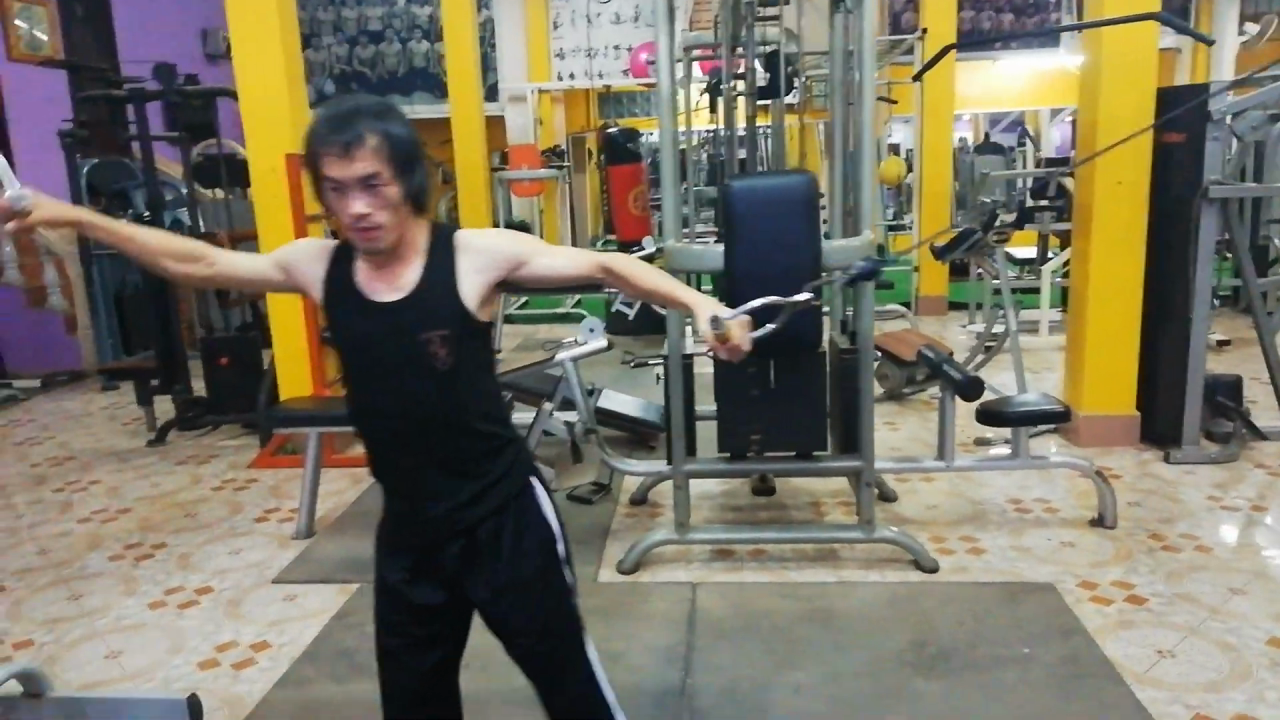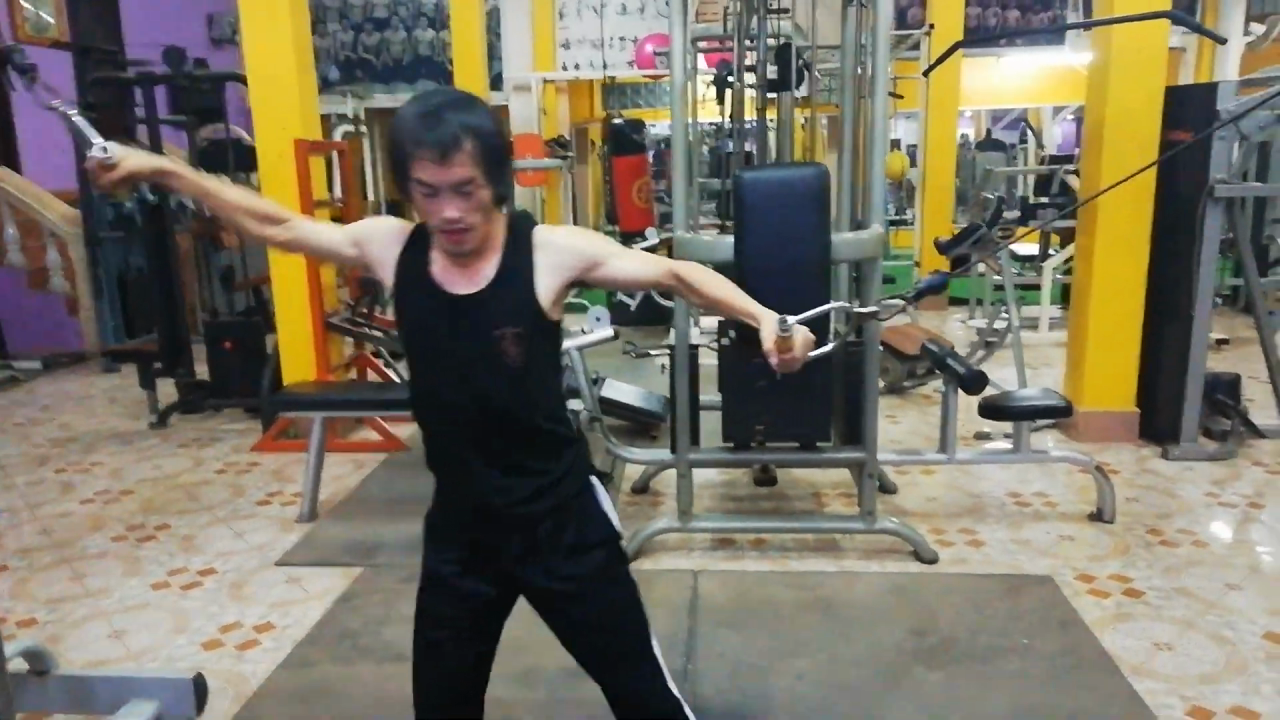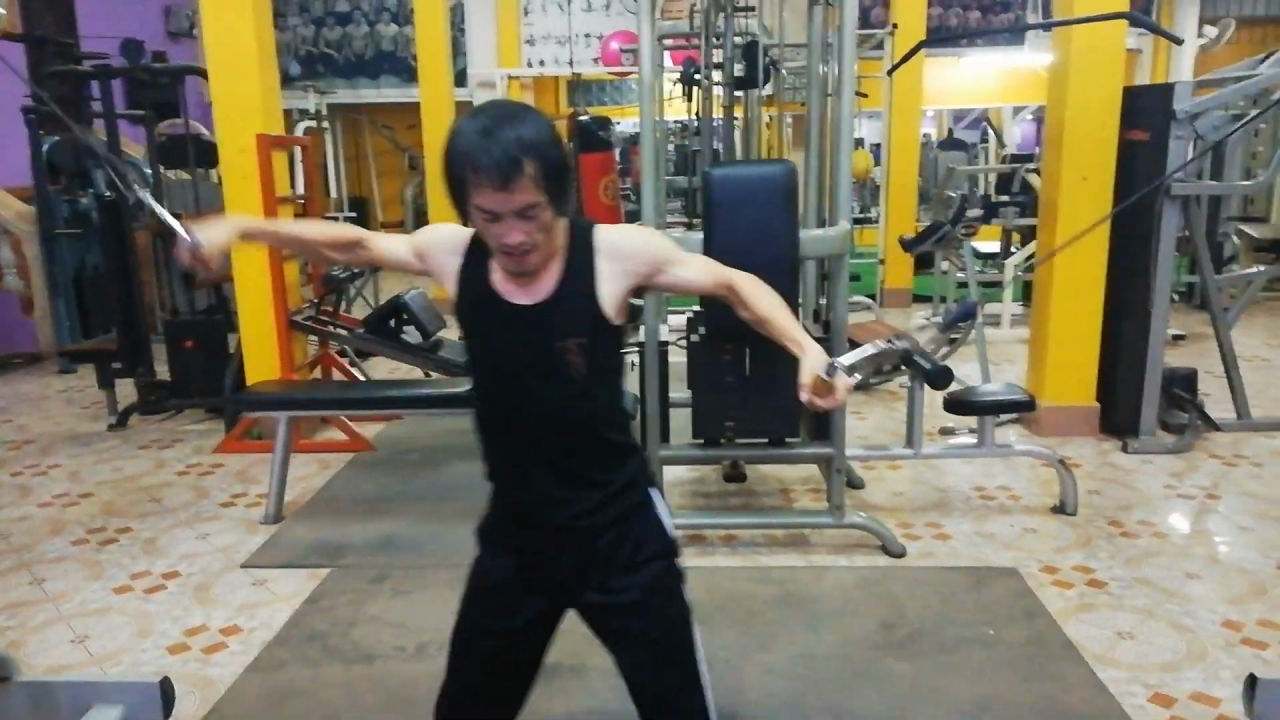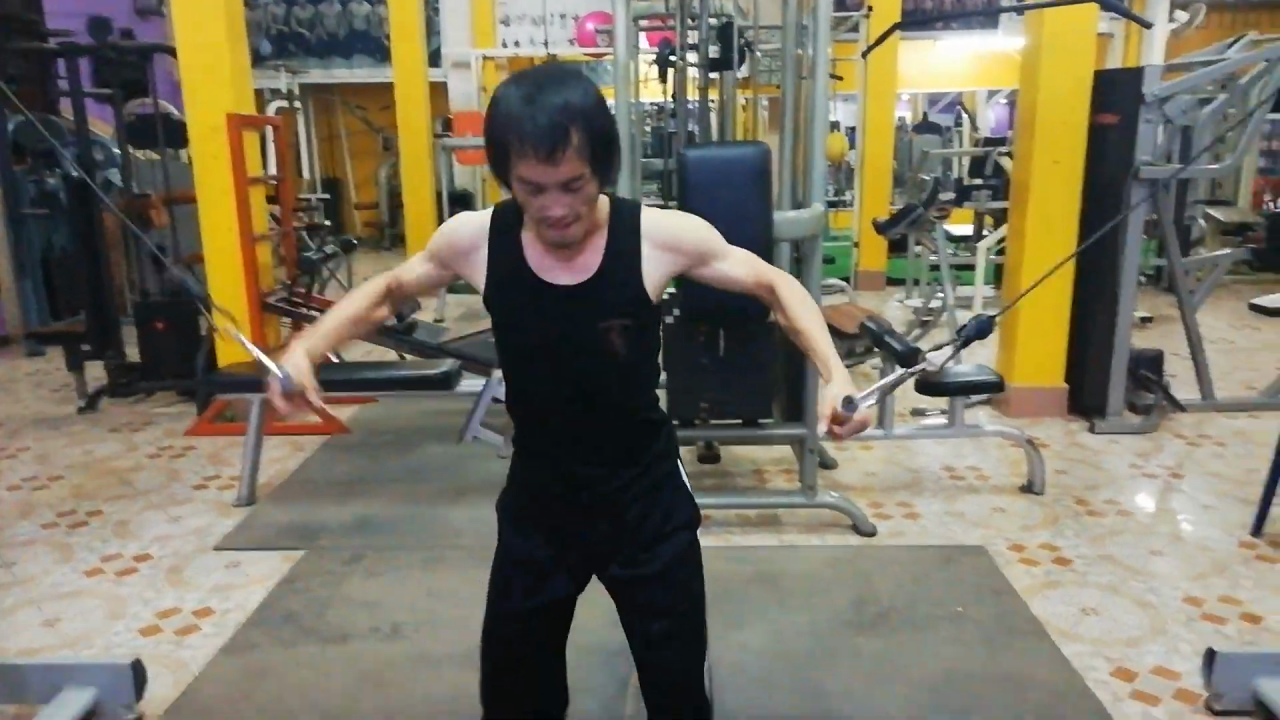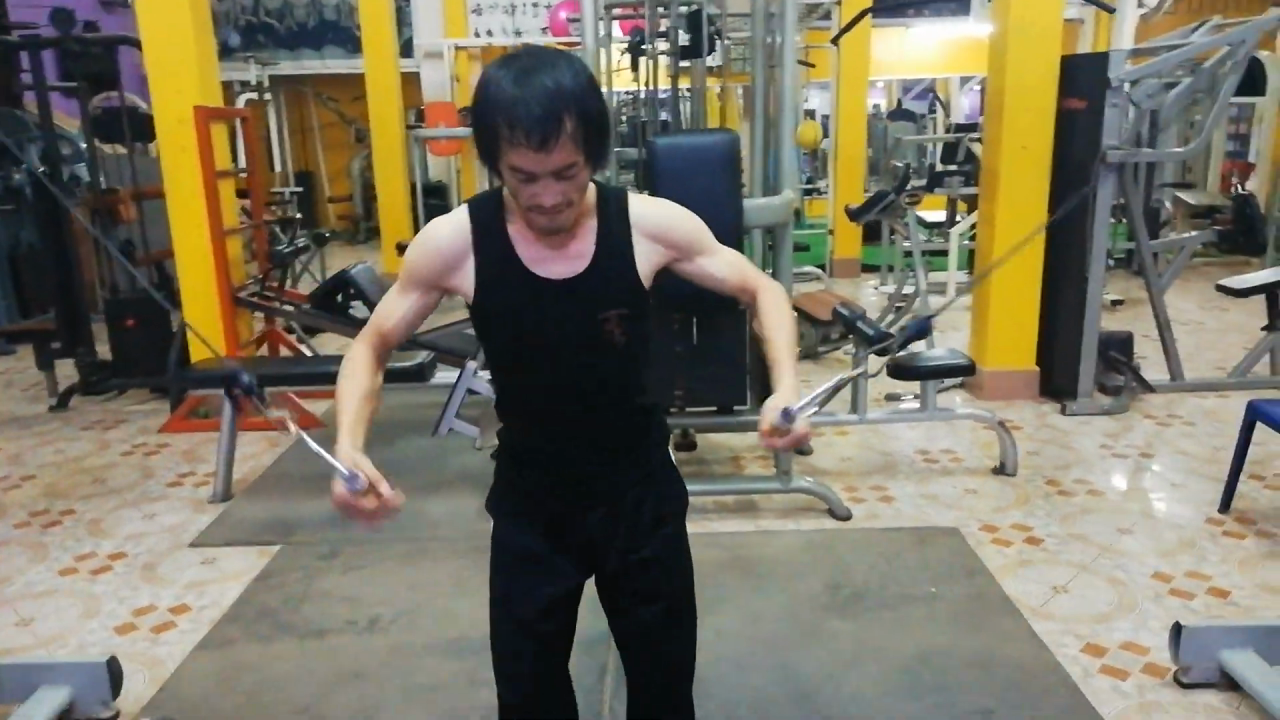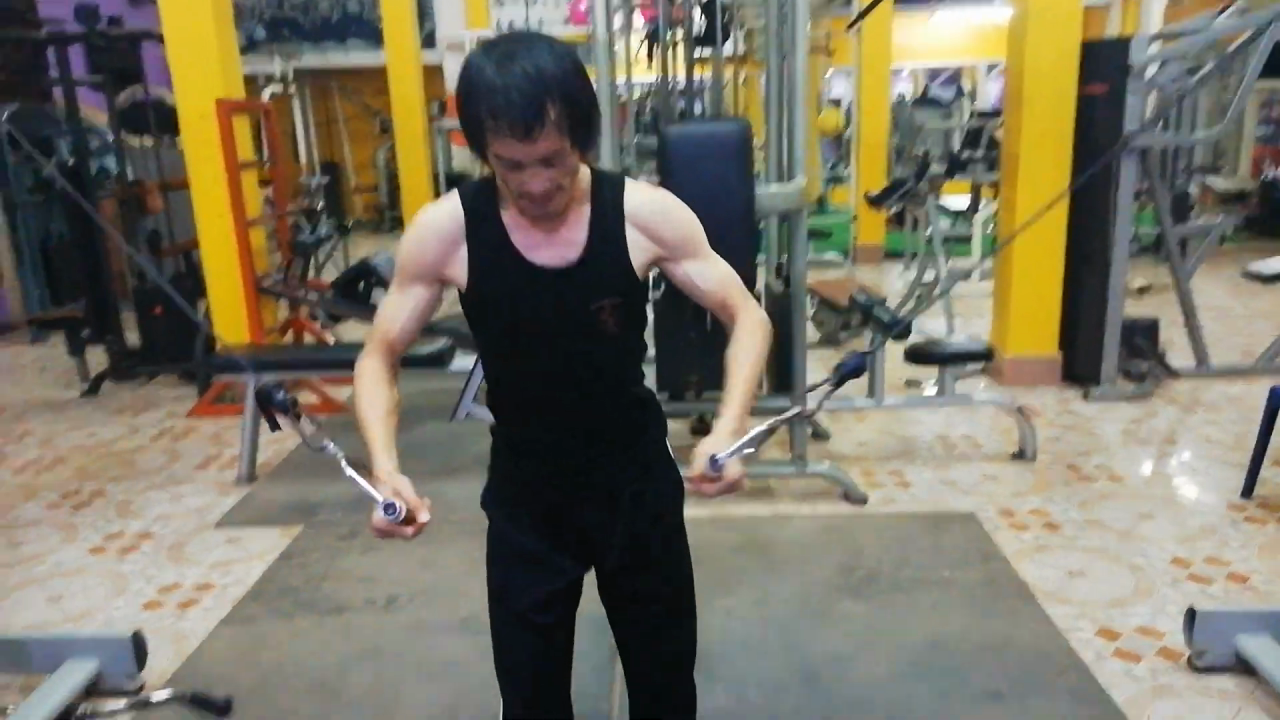
dt=0.2s
person 1, frame 1
left shoulder: (476, 254)
right shoulder: (319, 267)
left elbow: (602, 266)
right elbow: (196, 262)
left wrist: (698, 304)
right wrist: (71, 215)
left hip: (505, 518)
right hip: (410, 532)
person 1, frame 2
left shoulder: (553, 250)
right shoulder: (391, 248)
left elbow: (673, 274)
right elbow: (278, 225)
left wrist: (763, 317)
right wrist: (162, 169)
left hip: (562, 516)
right hip: (460, 524)
person 1, frame 3
left shoulder: (616, 252)
right shoulder: (450, 255)
left elbow: (732, 283)
right elbow: (355, 242)
left wrist: (806, 348)
right wrist: (242, 228)
left hip: (620, 528)
right hip: (516, 532)
person 1, frame 4
left shoulder: (659, 236)
right shoulder: (477, 239)
left elbow: (774, 284)
right elbow: (386, 291)
left wrist: (834, 372)
right wrist: (306, 348)
left hip: (645, 502)
right hip: (538, 505)
person 1, frame 5
left shoulder: (648, 224)
right shoulder: (454, 242)
left elbow: (759, 289)
right elbow: (373, 346)
left wrist: (785, 385)
right wrist: (350, 449)
left hip: (639, 493)
right hip: (529, 504)
person 1, frame 6
left shoulder: (643, 212)
right shoulder: (445, 230)
left elbow: (743, 314)
right elbow: (379, 357)
left wrist: (727, 428)
right wrist: (385, 468)
left hip: (636, 483)
right hip: (524, 497)
